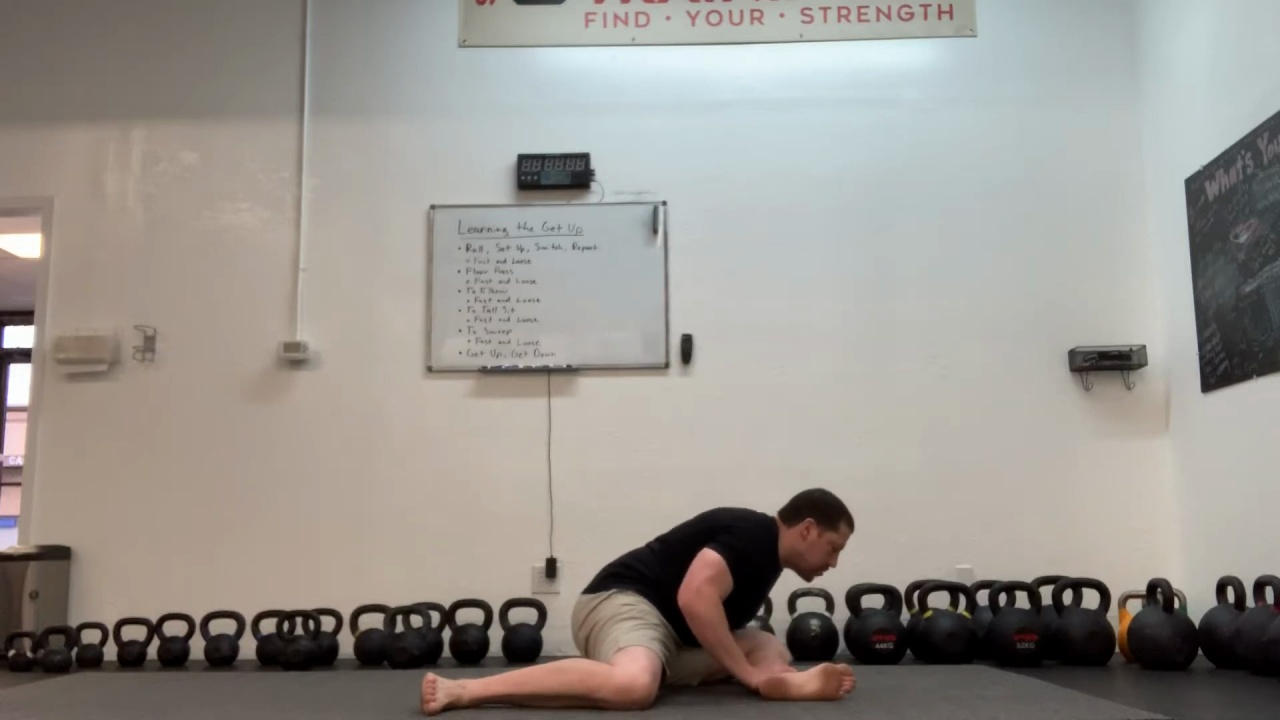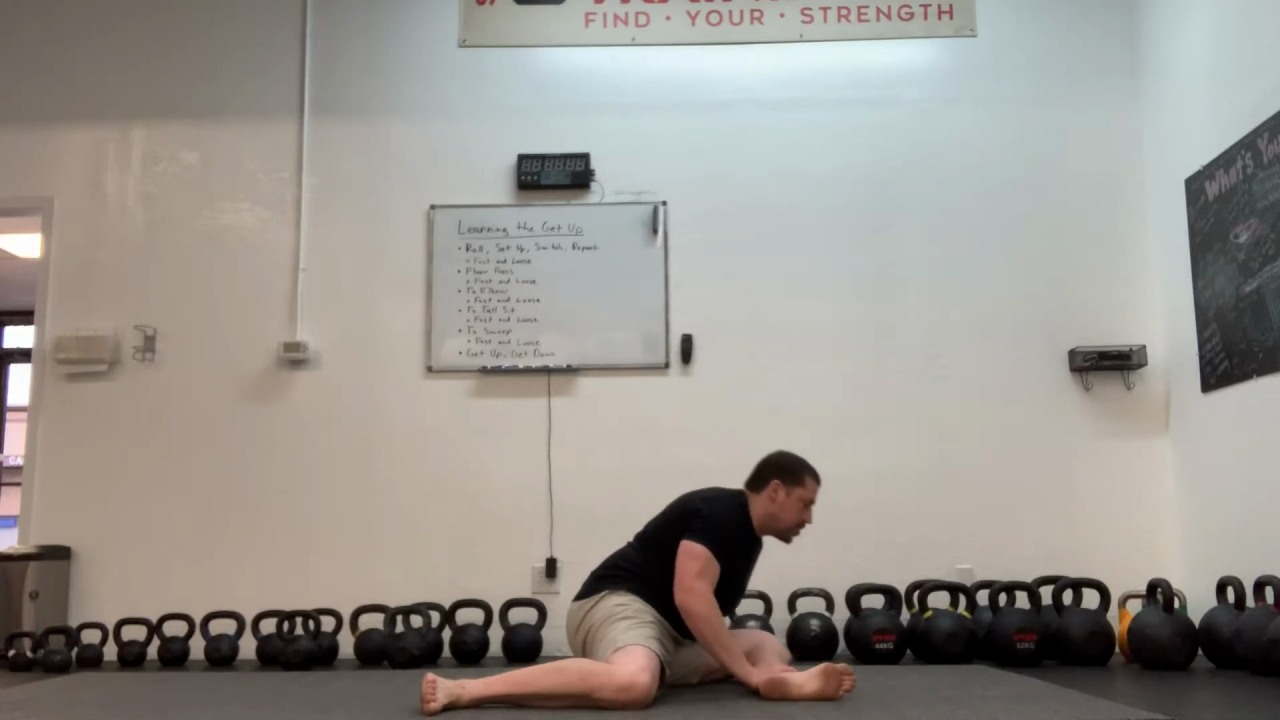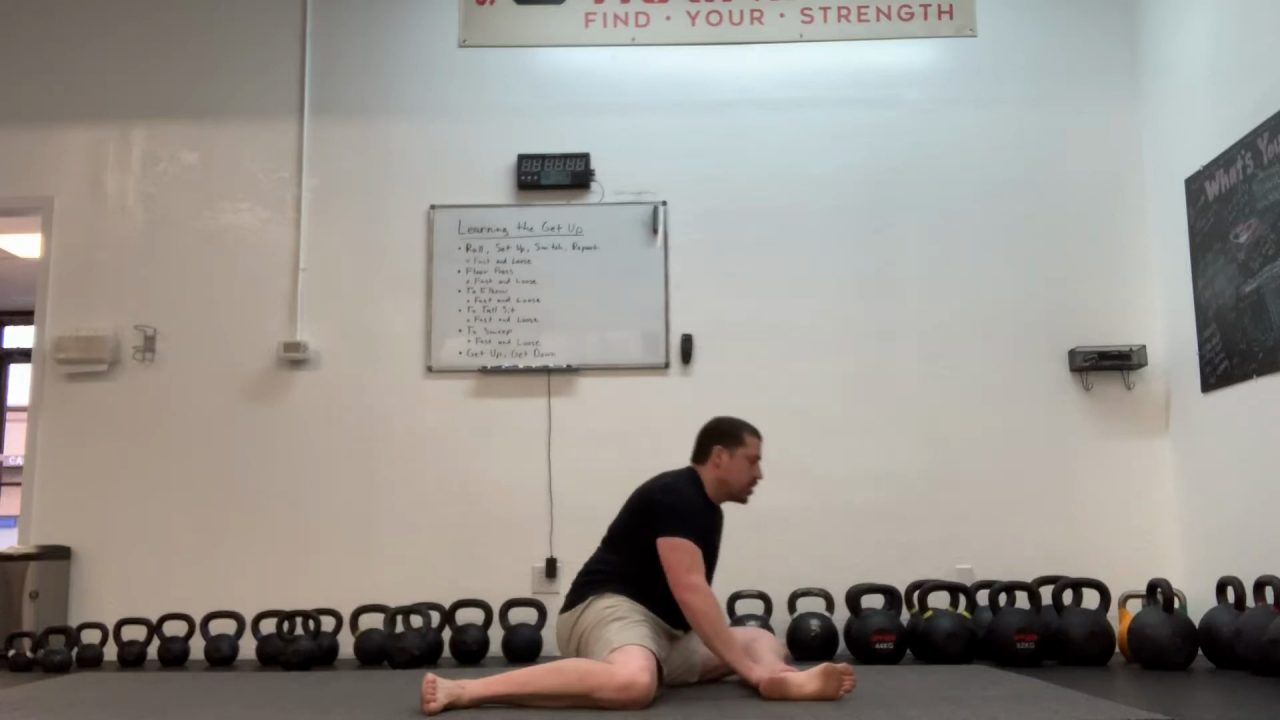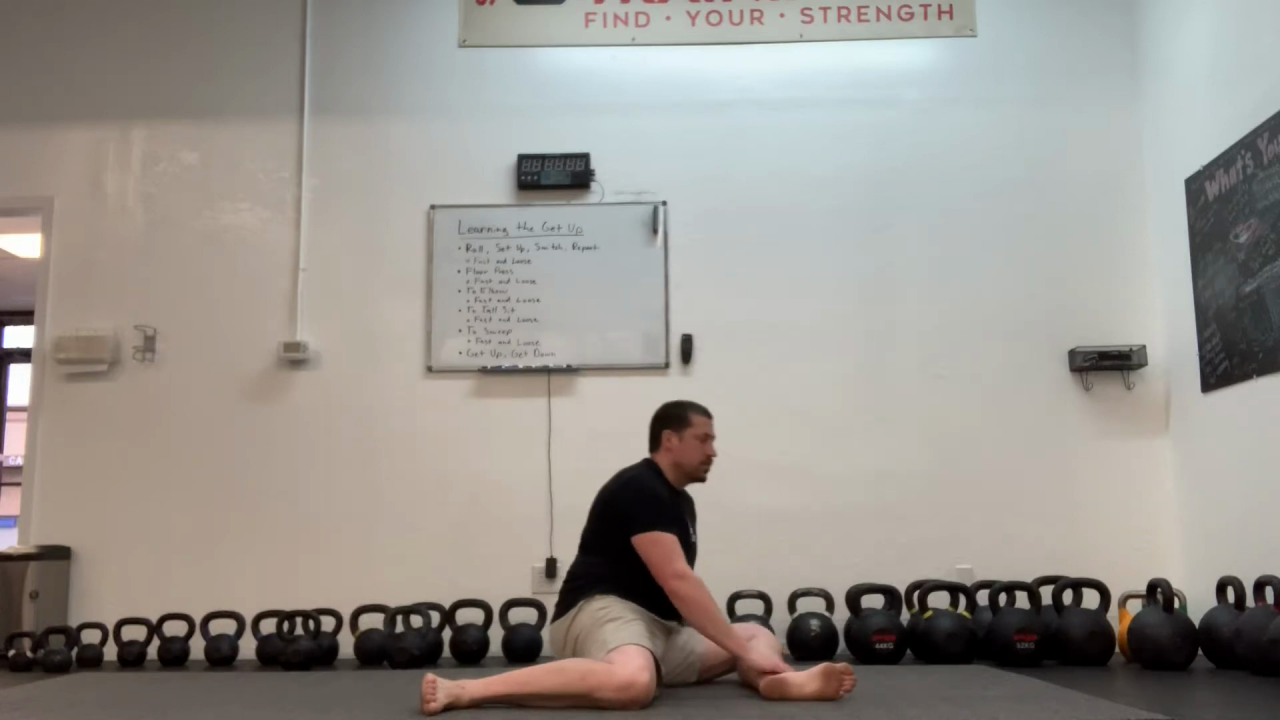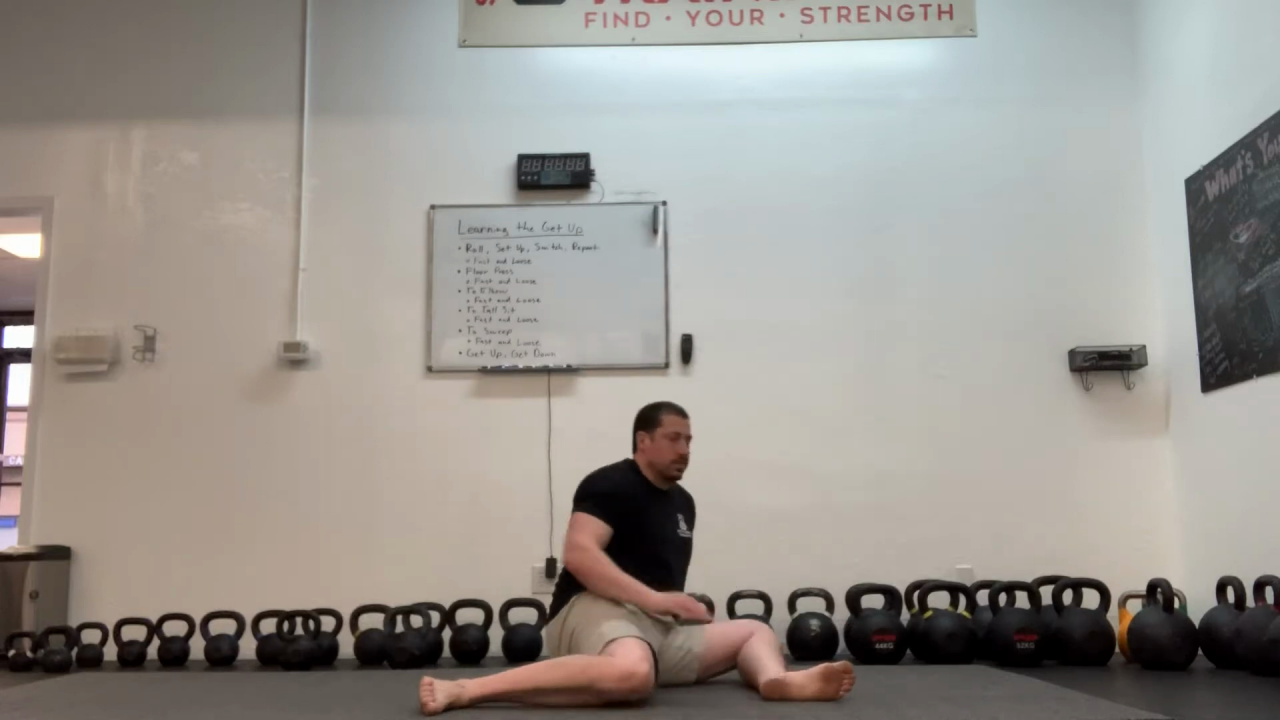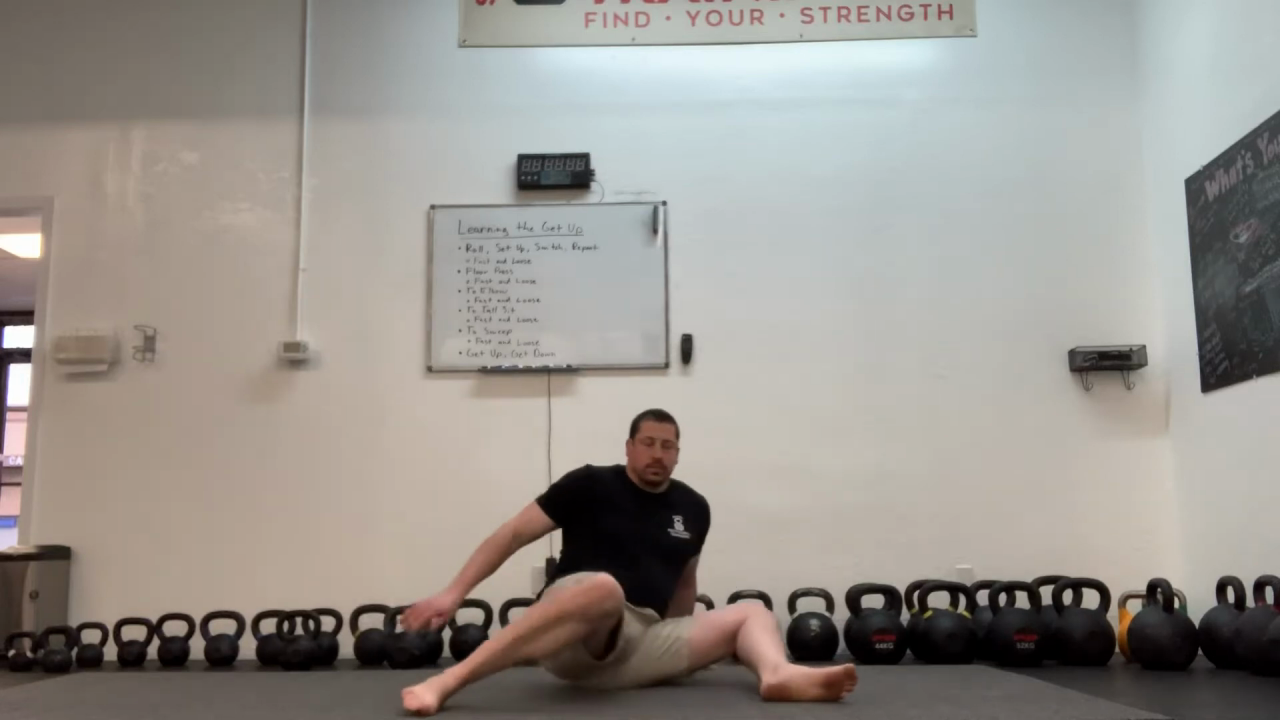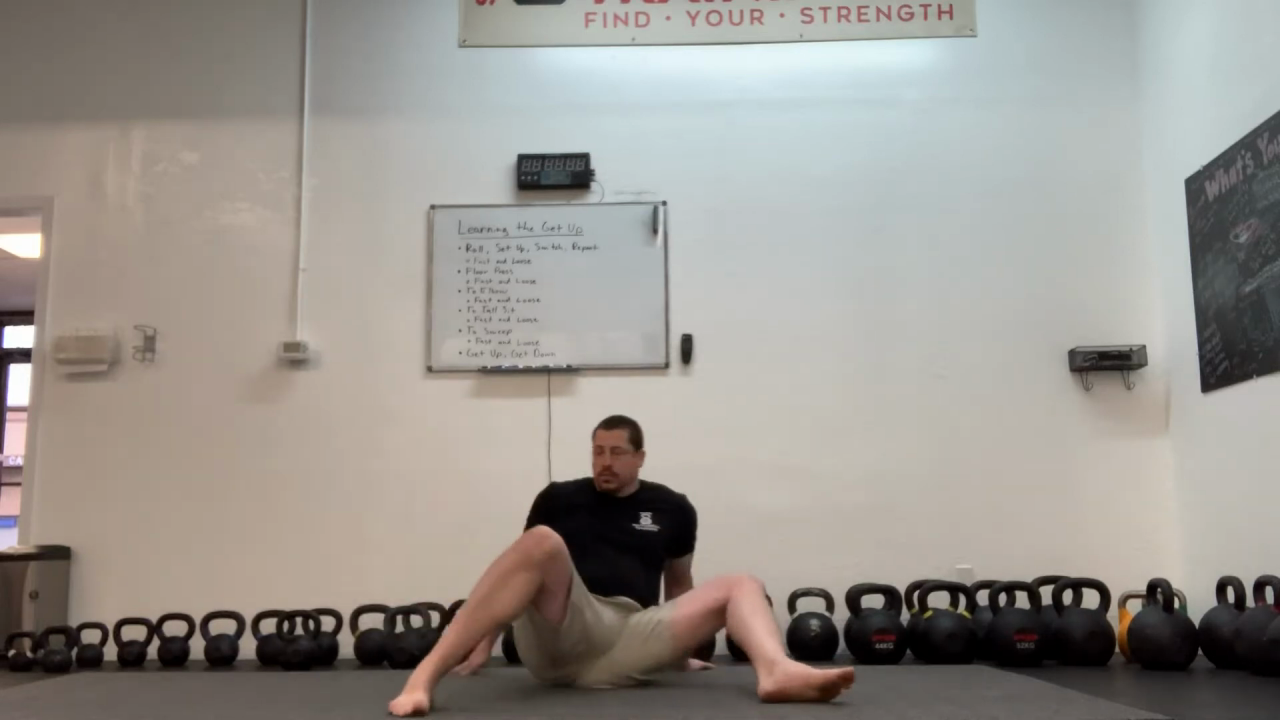
dt=0.3s
person 1, frame 1
left shoulder: (767, 554)
right shoulder: (751, 534)
right elbow: (695, 598)
right wrist: (749, 672)
right hip: (623, 602)
left knee: (771, 649)
right knee: (632, 685)
right ankle: (462, 690)
person 1, frame 2
left shoulder: (747, 534)
right shoulder: (720, 512)
right elbow: (691, 595)
right wrist: (748, 672)
right hip: (618, 604)
left knee: (769, 646)
right knee: (632, 684)
right ankle: (462, 690)
person 1, frame 3
left shoulder: (707, 507)
right shoulder: (677, 496)
left elbow: (692, 593)
right elbow: (689, 590)
right wrist: (748, 669)
right hip: (608, 609)
left knee: (761, 639)
right knee: (632, 684)
left ankle: (784, 681)
right ankle: (462, 690)
person 1, frame 4
left shoulder: (679, 498)
right shoulder: (639, 488)
right elbow: (677, 580)
right wrist: (745, 655)
right hip: (602, 611)
left knee: (759, 635)
right knee: (632, 683)
left ankle: (783, 682)
right ankle: (463, 690)
person 1, frame 5
left shoulder: (682, 502)
right shoulder: (613, 484)
right elbow: (579, 552)
right wrist: (649, 597)
left hip: (656, 633)
right hip: (597, 617)
left knee: (755, 631)
right knee: (629, 676)
left ankle: (776, 677)
right ankle: (462, 690)
person 1, frame 6
left shoulder: (693, 507)
right shoulder: (590, 485)
right elbow: (513, 534)
left wrist: (681, 646)
right wrist: (454, 593)
left hip: (644, 636)
right hip: (577, 617)
left knee: (754, 613)
right knee: (603, 589)
left ankle: (779, 674)
right ankle: (447, 682)
person 1, frame 7
left shoulder: (672, 508)
right shoulder: (559, 498)
left elbow: (679, 585)
right elbow: (520, 570)
left wrist: (682, 654)
right wrist: (481, 648)
left hip: (628, 643)
right hip: (558, 638)
left knee: (741, 584)
right knee: (544, 541)
left ankle: (776, 671)
right ankle: (426, 675)
